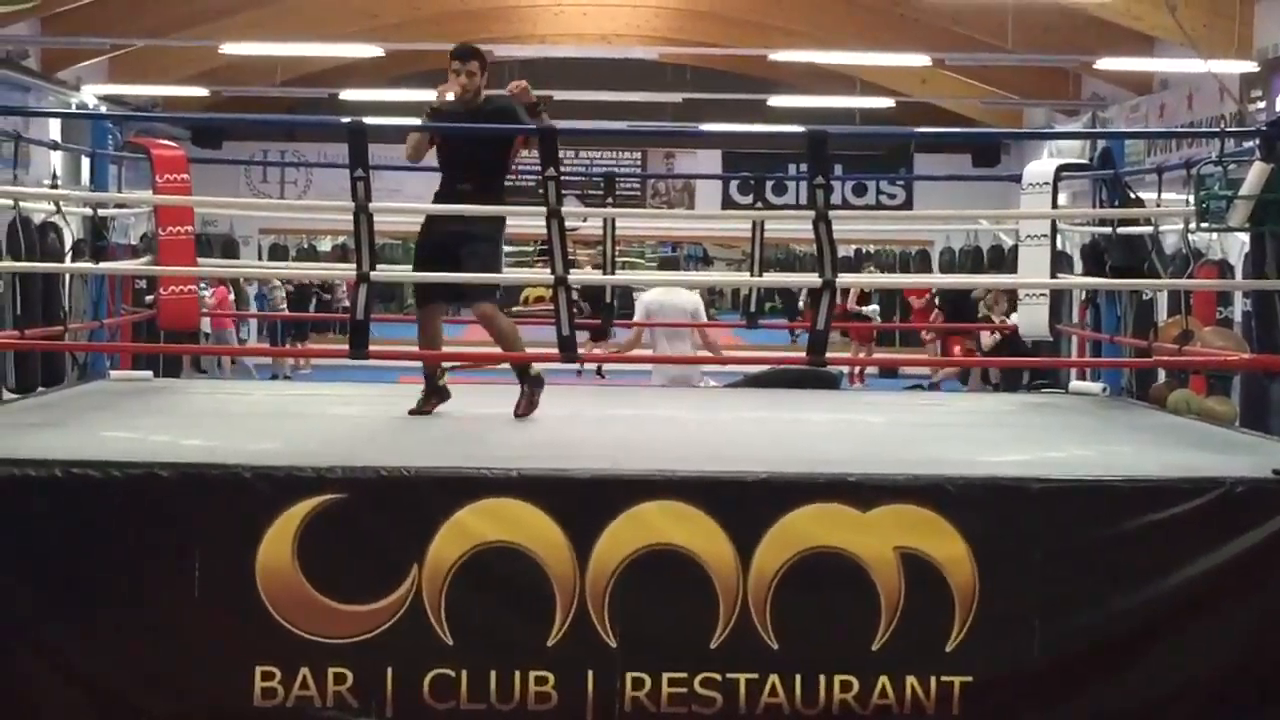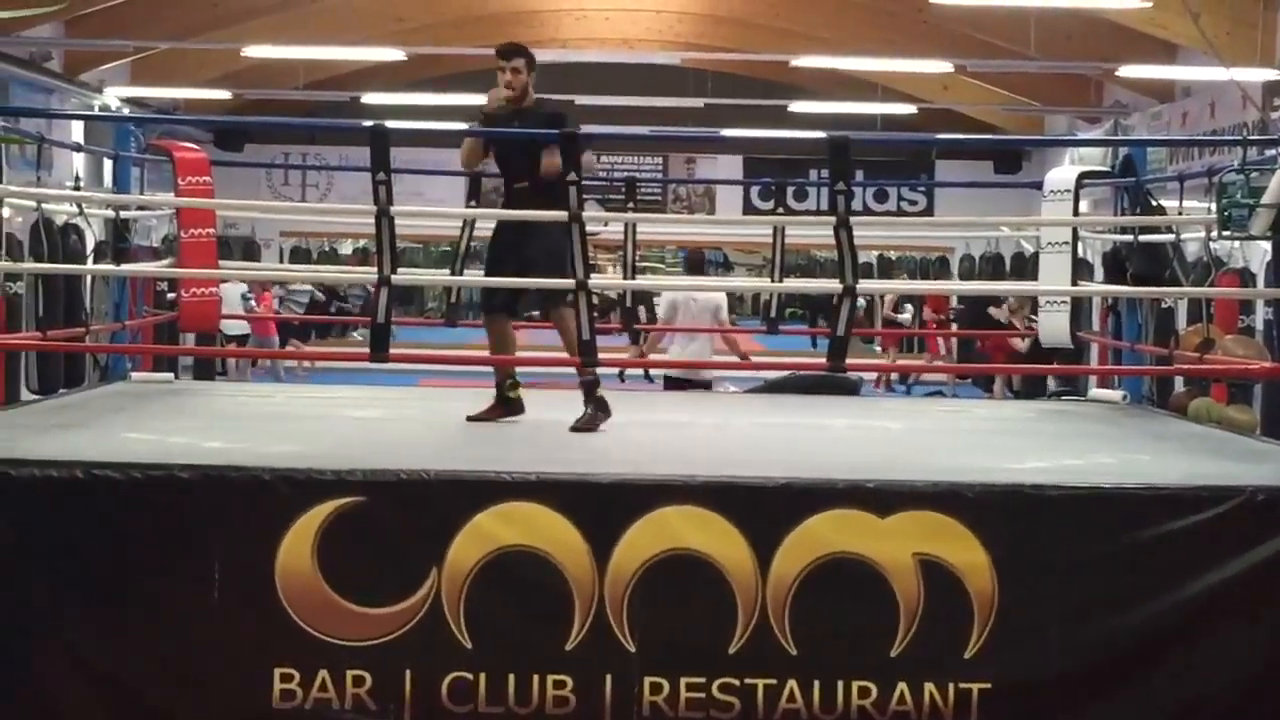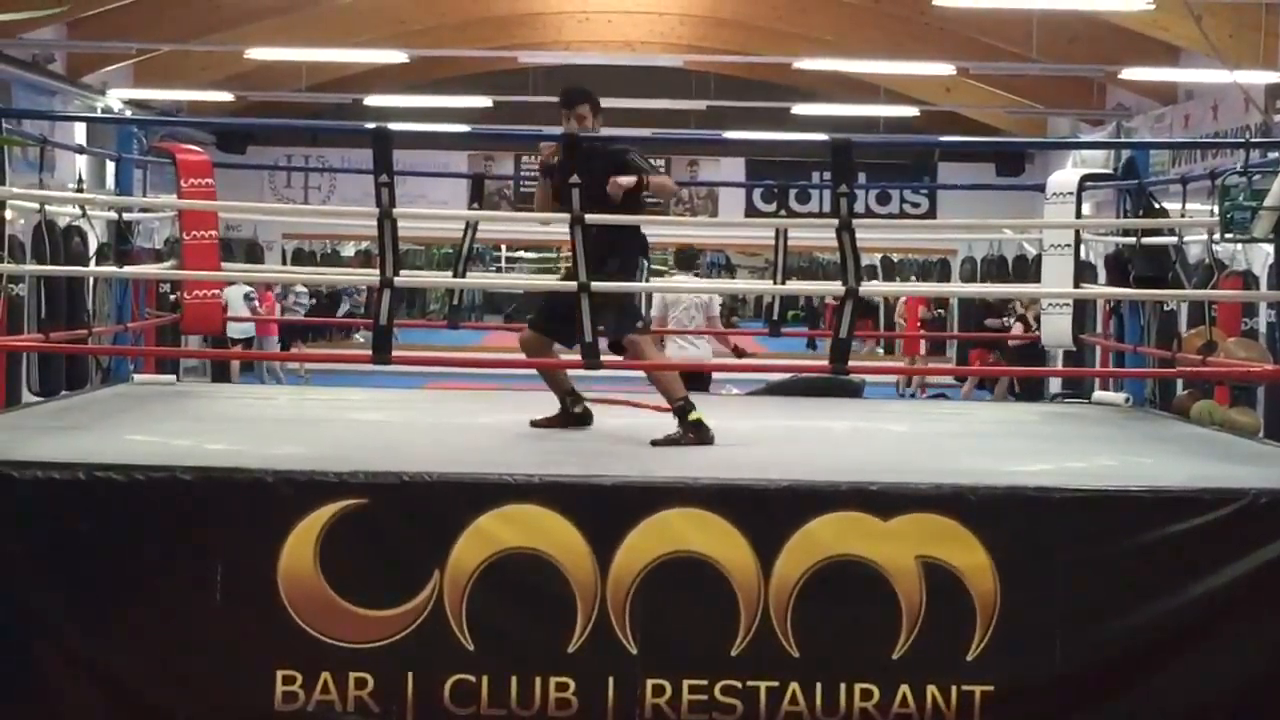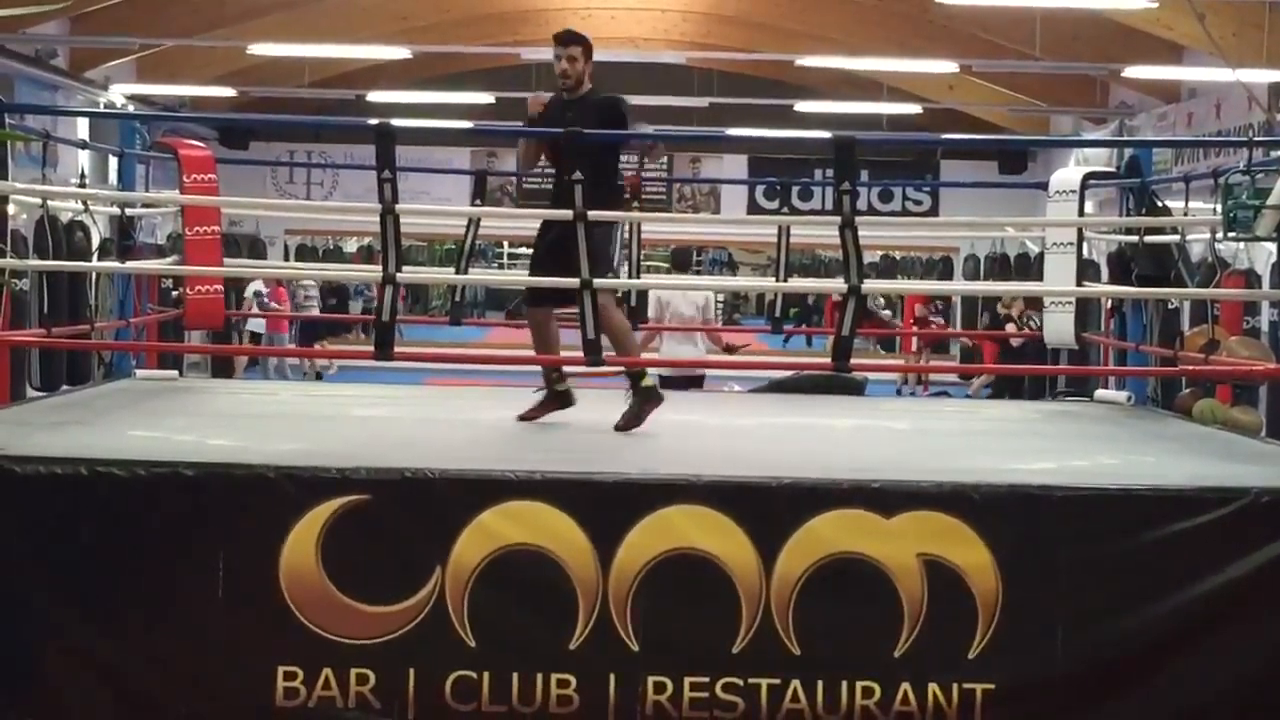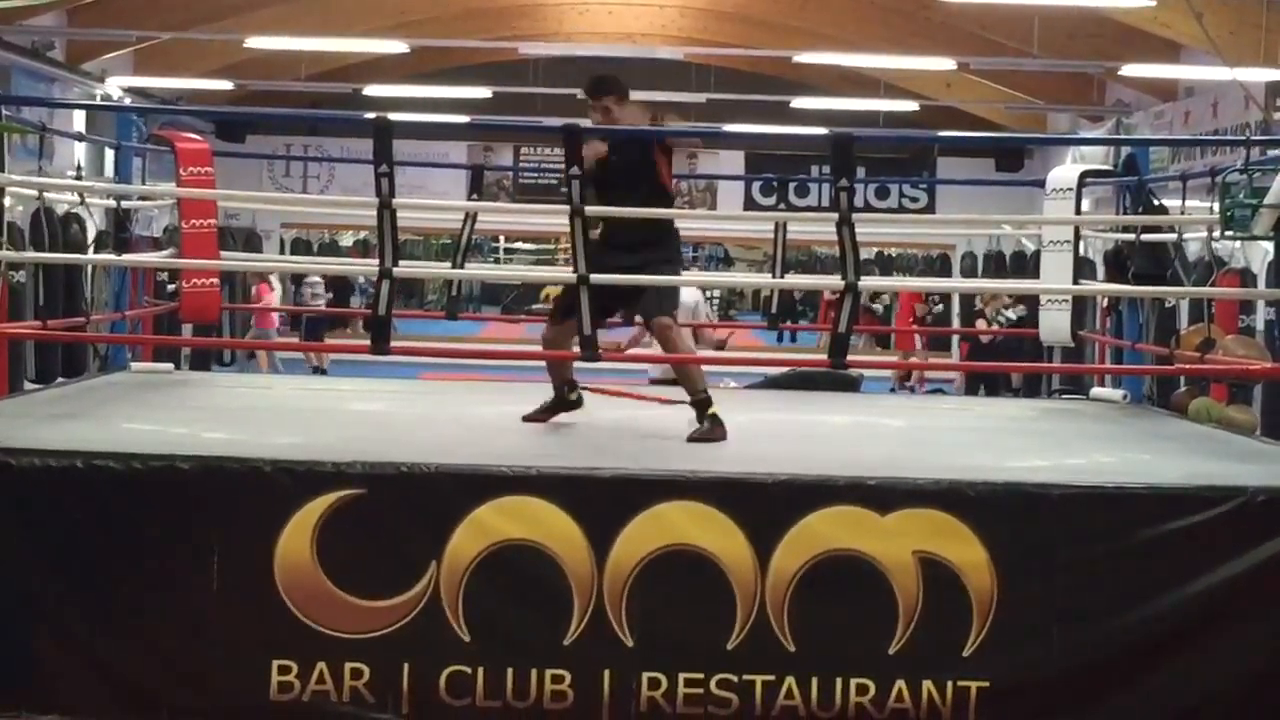
dt=0.5s
person 1, frame 1
left shoulder: (503, 109)
right shoulder: (443, 112)
right elbow: (413, 154)
left wrist: (531, 105)
right wrist: (434, 110)
left hip: (484, 222)
right hip: (442, 220)
left knee: (484, 309)
right knee: (429, 307)
left ankle: (529, 376)
right ankle: (434, 385)
person 1, frame 2
left shoulder: (553, 116)
right shoulder: (493, 118)
left elbow: (586, 163)
right elbow: (468, 162)
left wrist: (565, 161)
right wrist: (487, 117)
left hip: (550, 221)
right hip: (511, 223)
left knee: (559, 310)
right knee: (495, 316)
left ankle: (594, 399)
right ankle: (507, 396)
person 1, frame 3
left shoulder: (616, 153)
right shoulder: (567, 162)
left elbow: (667, 188)
right elbow: (544, 212)
left wrist: (634, 182)
right wrist: (545, 170)
left hip: (621, 262)
right hip: (587, 264)
left knee: (633, 339)
right knee: (532, 340)
left ankle: (691, 422)
right ankle: (573, 409)
person 1, frame 4
left shoulder: (608, 104)
right shoulder: (550, 108)
left elbow: (651, 150)
right elbow: (525, 164)
right wrist: (531, 122)
left hip: (597, 215)
right hip: (560, 216)
left knee: (599, 299)
right knee: (537, 308)
left ankle: (643, 387)
right ankle: (556, 389)
person 1, frame 5
left shoulder: (649, 137)
right shoulder: (594, 150)
left wrist: (637, 121)
right wrist: (584, 168)
left hip: (657, 249)
right hip: (611, 251)
left knee: (662, 325)
right knee: (557, 333)
left ankle: (707, 413)
right ankle: (564, 395)
